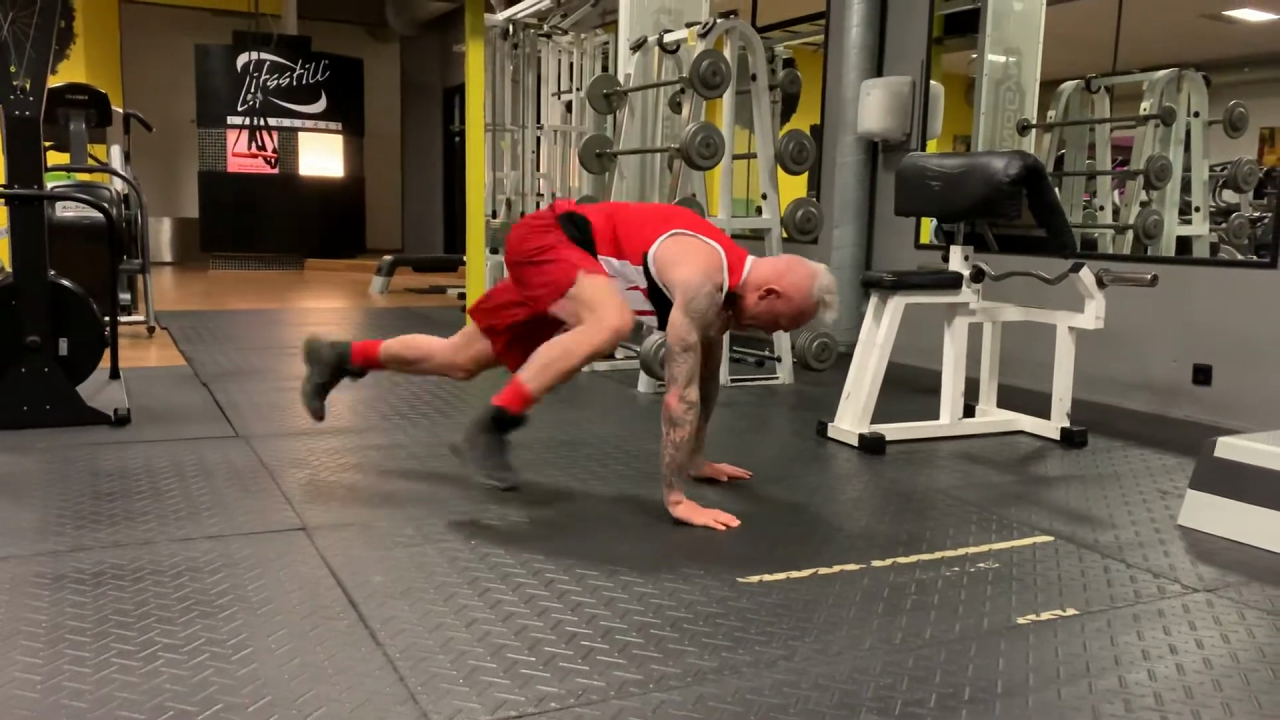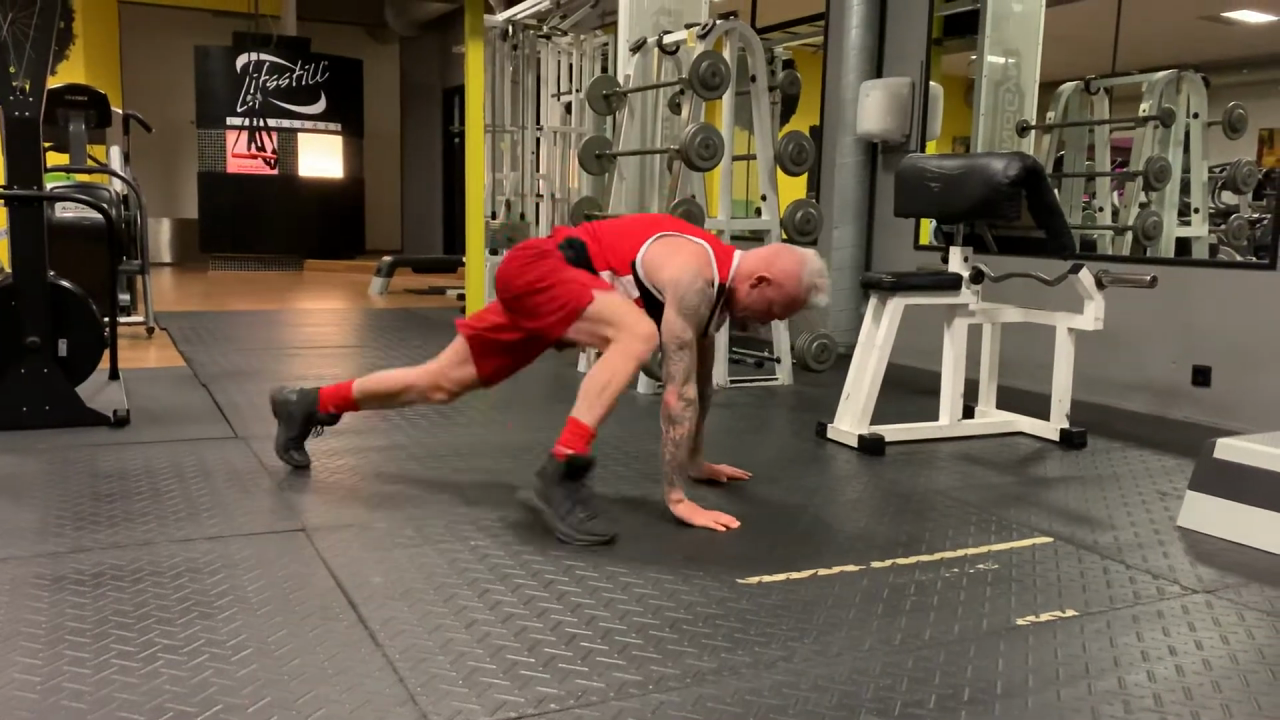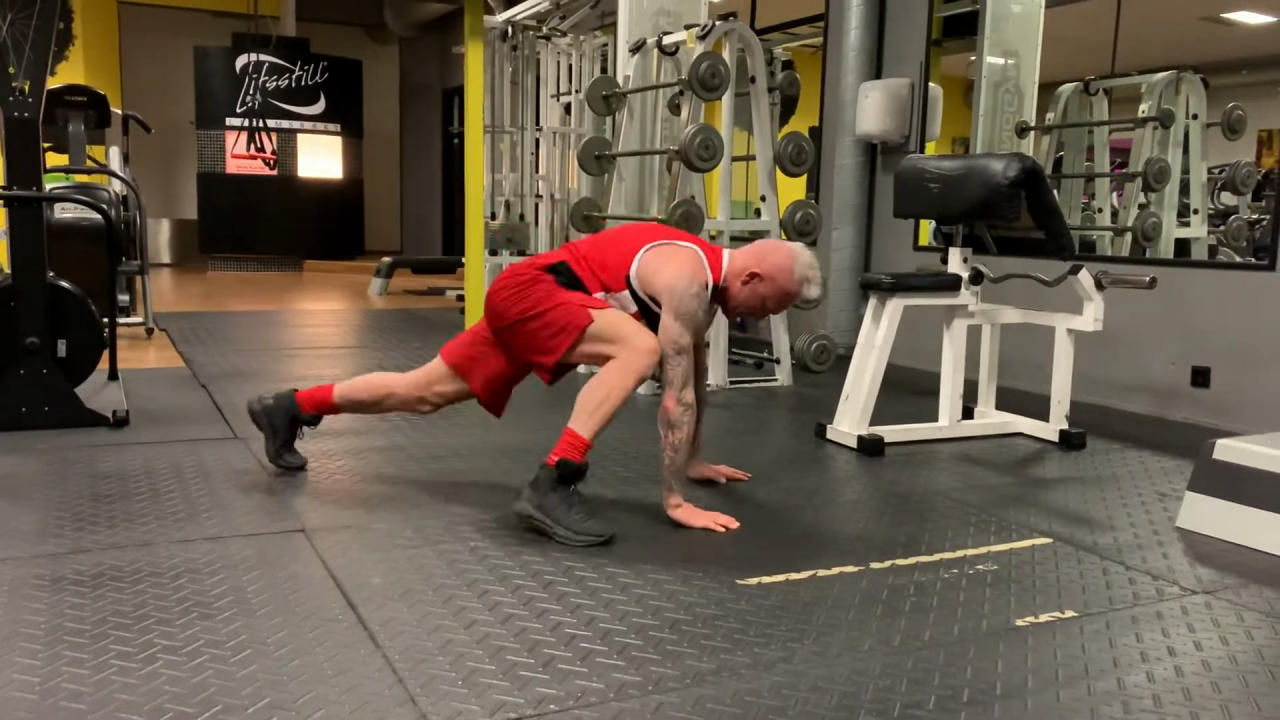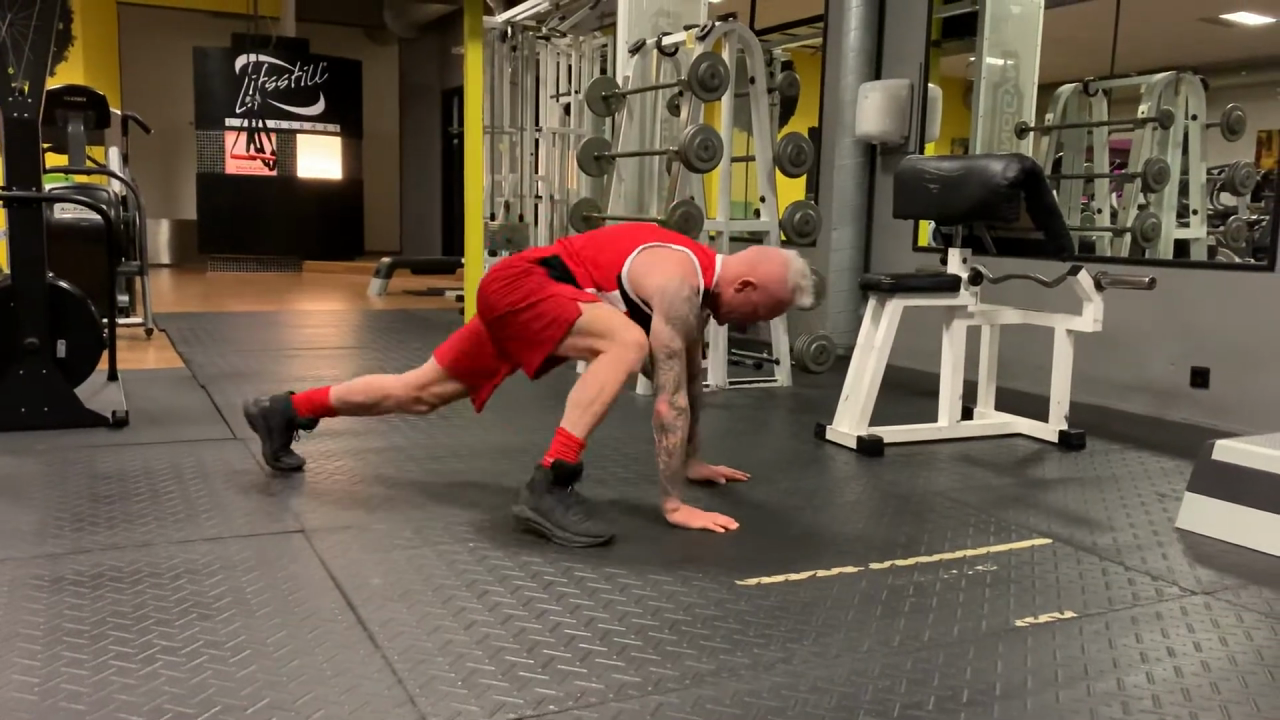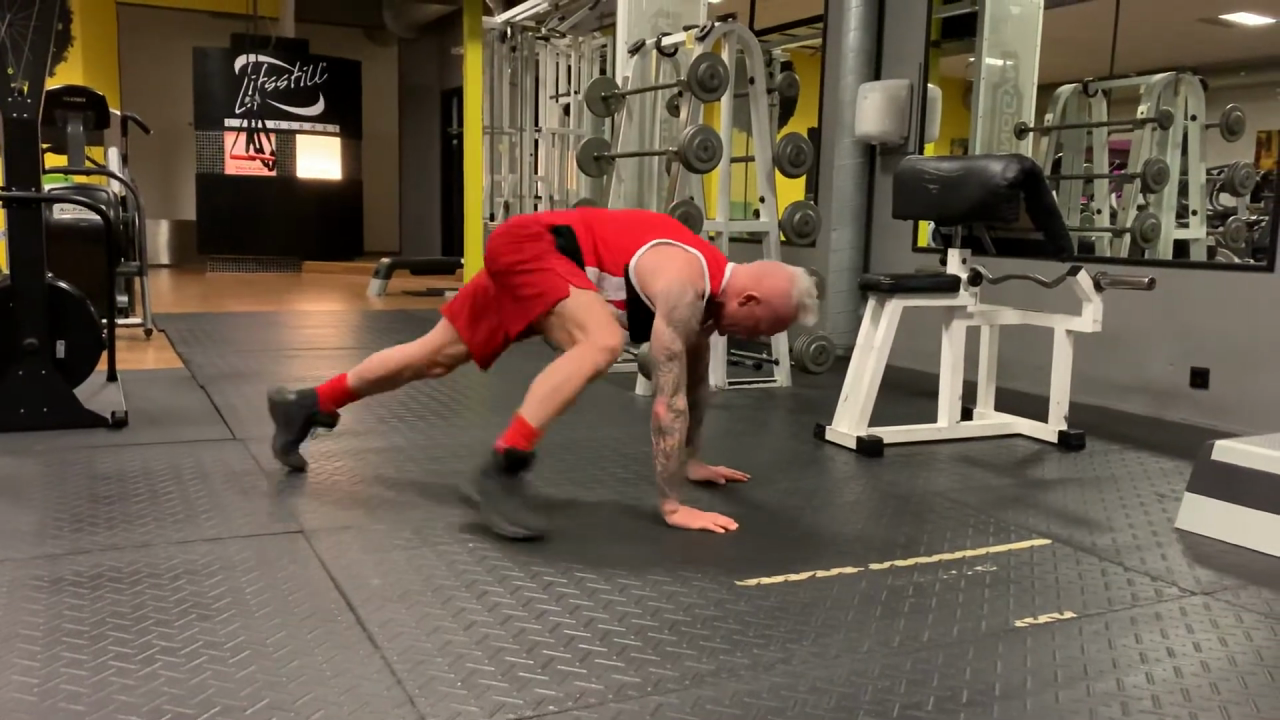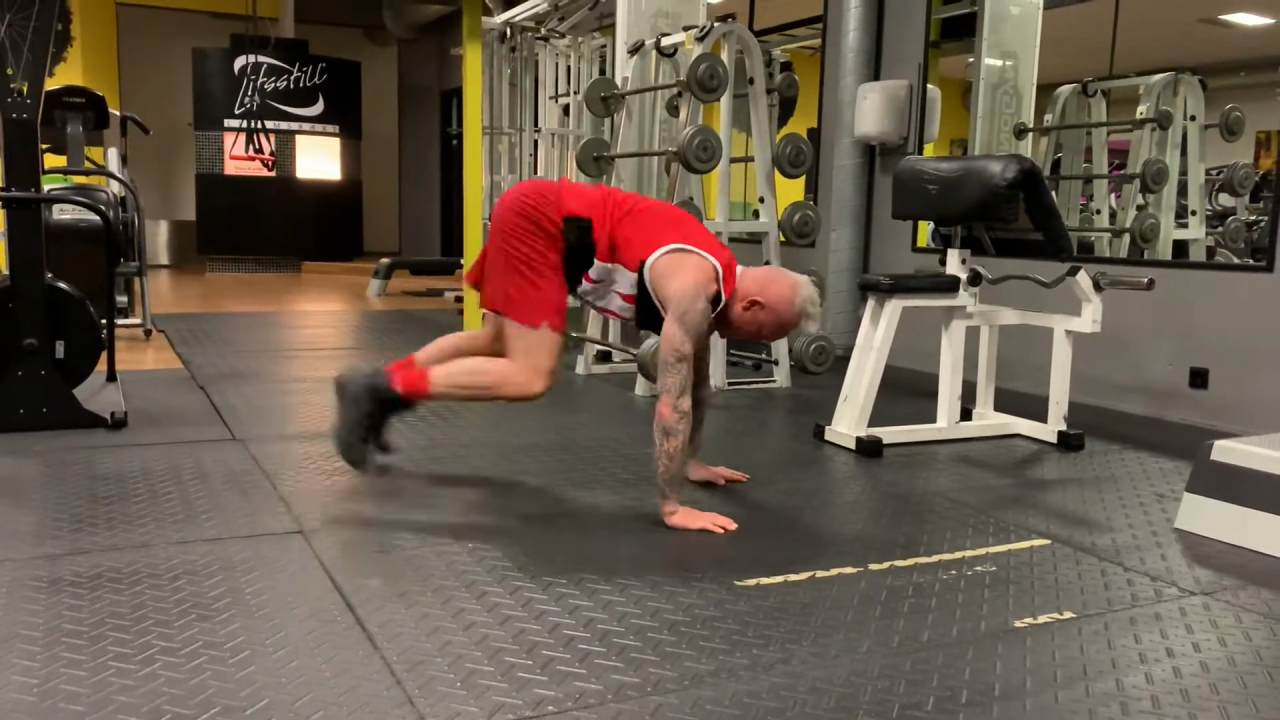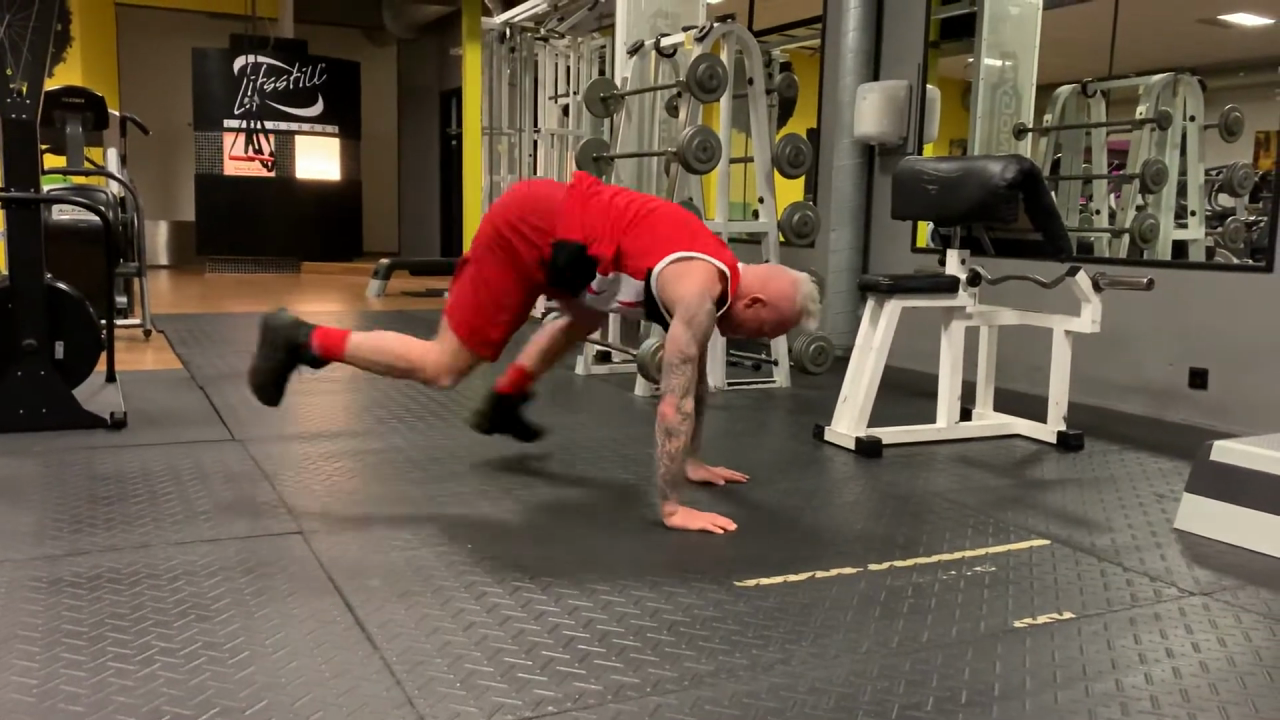
dt=0.1s
person 1, frame 1
left shoulder: (727, 278)
right shoulder: (702, 277)
left elbow: (706, 373)
right elbow: (681, 391)
left wrist: (695, 460)
right wrist: (677, 497)
left hip: (566, 253)
right hip: (546, 239)
left knee: (461, 361)
right knee: (610, 323)
left ankle: (341, 357)
right ankle: (490, 427)
person 1, frame 2
left shoulder: (716, 278)
right shoulder: (691, 273)
left elbow: (701, 373)
right elbow: (680, 390)
left wrist: (697, 459)
right wrist: (678, 495)
left hip: (555, 284)
right hip: (535, 271)
left knee: (440, 383)
right knee: (640, 336)
left ankle: (308, 406)
right ankle: (561, 476)
person 1, frame 3
left shoulder: (708, 279)
right shoulder: (686, 280)
left elbow: (695, 377)
right elbow: (676, 394)
left wrist: (695, 462)
right wrist: (676, 500)
left hip: (539, 303)
right hip: (523, 296)
left knee: (424, 393)
right knee: (639, 350)
left ankle: (289, 408)
right ankle: (554, 482)
person 1, frame 4
left shoulder: (706, 278)
right shoulder: (679, 284)
left elbow: (693, 375)
right elbow: (670, 395)
left wrist: (690, 461)
right wrist: (675, 503)
left hip: (537, 292)
right hip: (519, 288)
left knee: (419, 395)
right knee: (626, 348)
left ankle: (283, 413)
right ankle: (548, 485)
person 1, frame 5
left shoulder: (709, 284)
right shoulder: (682, 286)
left elbow: (695, 378)
right elbow: (670, 398)
left wrist: (691, 462)
right wrist: (674, 505)
left hip: (542, 252)
right hip: (527, 245)
left knee: (433, 357)
right knee: (601, 343)
left ankle: (307, 406)
right ankle: (502, 470)
person 1, frame 6
left shoulder: (720, 283)
right shoulder: (699, 289)
left elbow: (697, 374)
right elbow: (674, 398)
left wrist: (690, 460)
right wrist: (673, 505)
left hip: (555, 218)
right hip: (538, 218)
left knee: (505, 340)
right knee: (529, 377)
left ankle: (380, 387)
right ankle: (376, 393)
person 1, frame 7
left shoulder: (702, 277)
right shoulder: (703, 289)
left elbow: (690, 375)
right elbow: (677, 398)
left wrist: (692, 461)
right wrist: (671, 507)
left hip: (551, 209)
right hip: (530, 230)
left knee: (585, 317)
right knee: (443, 366)
left ankle: (502, 404)
right ankle: (300, 340)
